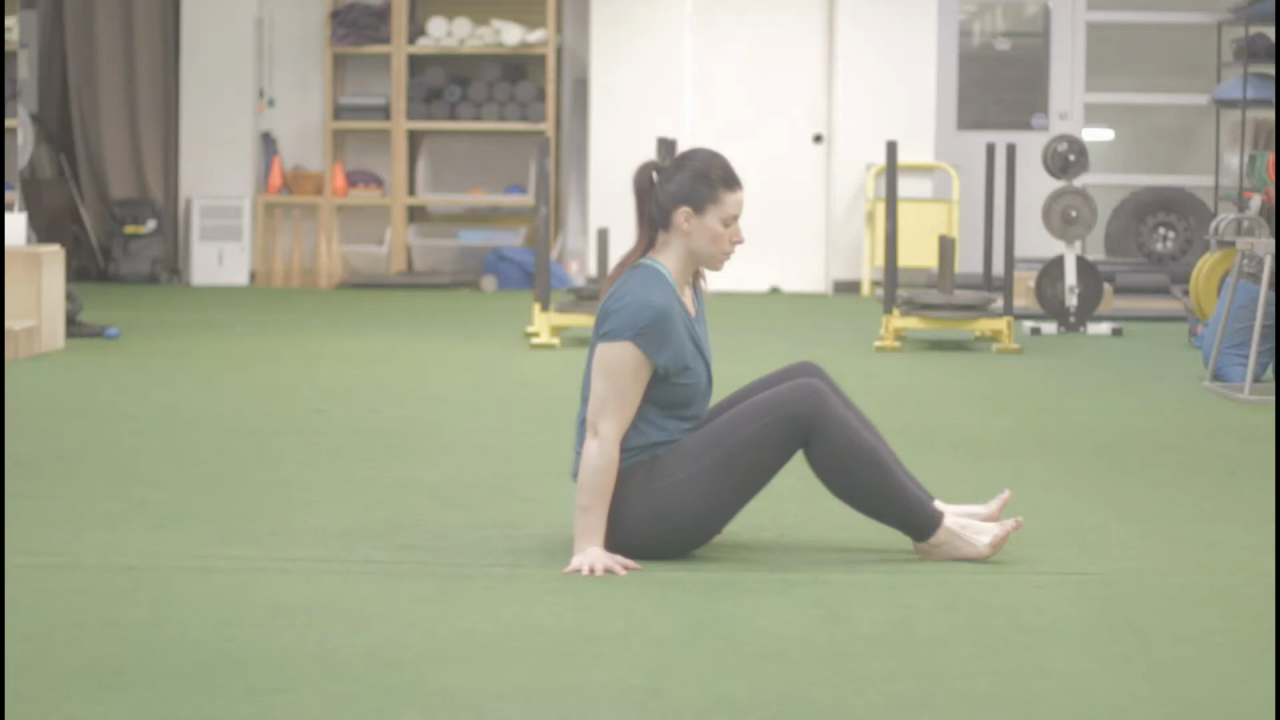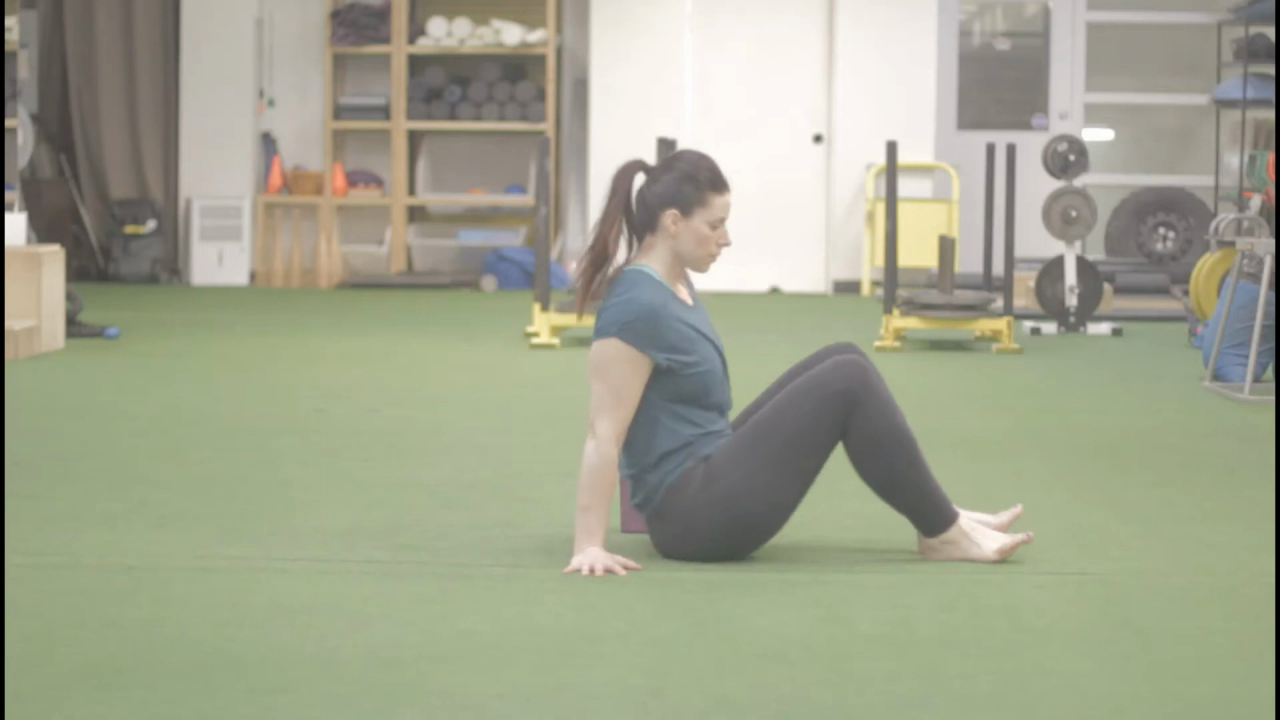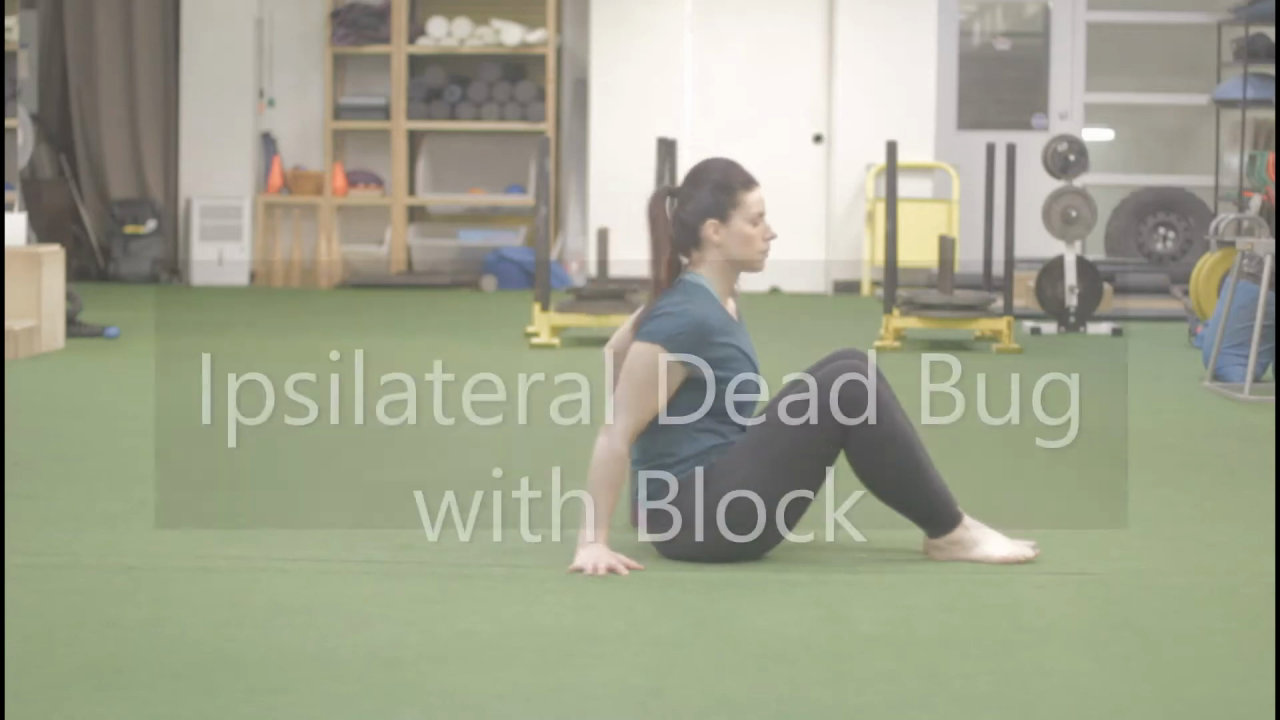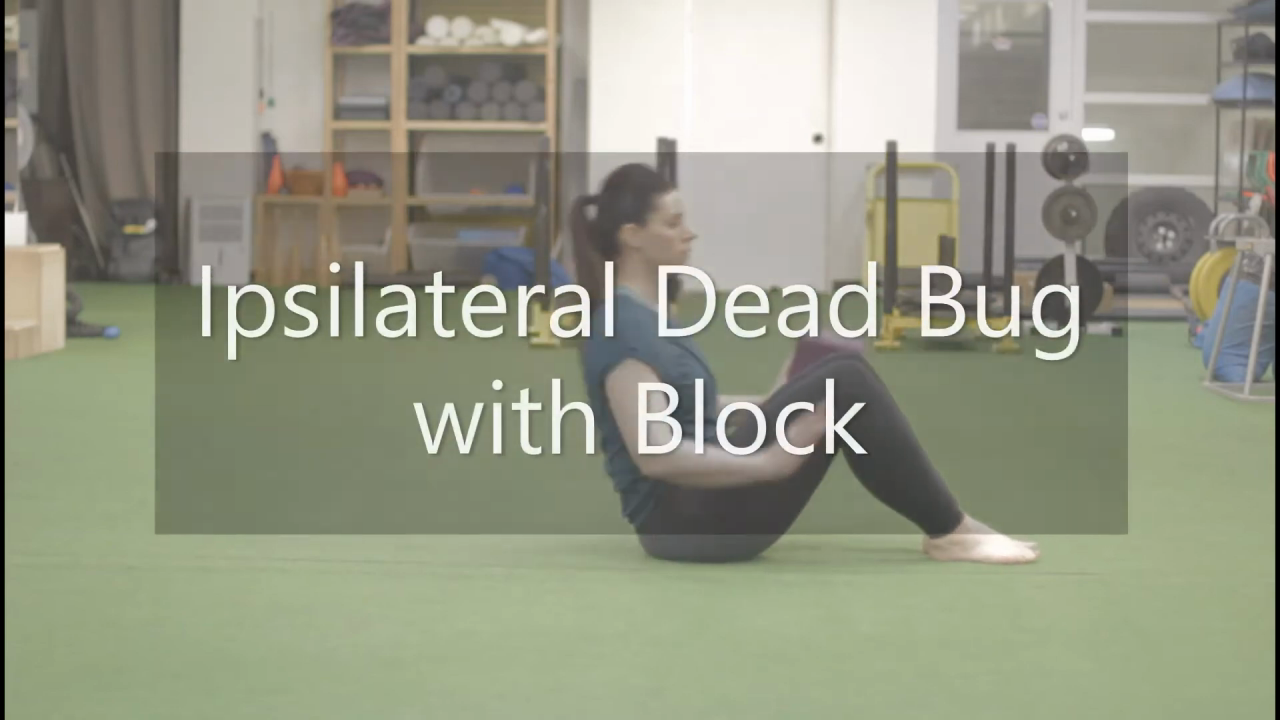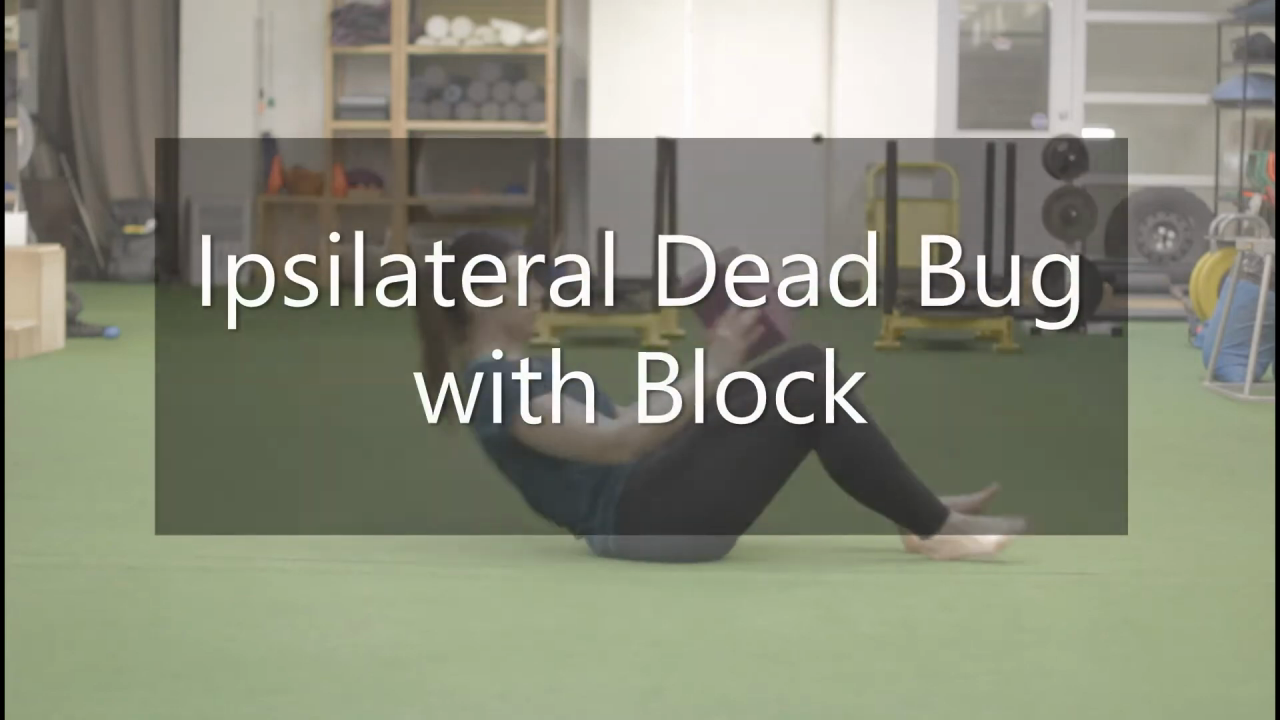
dt=0.3s
person 1, frame 1
left shoulder: (682, 283)
right shoulder: (644, 304)
right elbow: (602, 433)
right wrist: (589, 545)
left hip: (668, 482)
right hip: (637, 508)
left knee: (807, 380)
right knee: (804, 405)
left ankle: (928, 511)
right ankle: (934, 535)
person 1, frame 2
left shoulder: (671, 283)
right shoulder: (638, 306)
right elbow: (603, 434)
right wrist: (588, 545)
left hip: (709, 475)
right hip: (694, 512)
left knee: (842, 360)
right knee: (849, 381)
left ankle: (942, 515)
right ankle: (943, 534)
person 1, frame 3
left shoulder: (712, 297)
right shoulder: (689, 318)
left elbow: (621, 349)
right elbow: (616, 432)
right wrist: (593, 541)
left hip: (715, 489)
right hip: (697, 514)
left knee: (849, 370)
right knee: (848, 386)
left ankle: (946, 521)
right ankle: (948, 534)
person 1, frame 4
left shoulder: (645, 310)
right shoulder: (624, 328)
right elbow: (655, 454)
left wrist: (781, 401)
right wrist: (768, 461)
left hip: (706, 495)
right hip: (686, 517)
left knee: (841, 367)
right knee: (845, 384)
left ankle: (947, 520)
right ankle: (949, 534)
person 1, frame 5
left shoulder: (519, 373)
right shoulder: (499, 389)
left elbow: (621, 420)
right elbow: (619, 443)
left wrist: (711, 363)
right wrist: (716, 366)
left hip: (658, 493)
right hip: (651, 526)
left knee: (803, 367)
right knee: (807, 393)
left ankle: (925, 515)
right ankle: (933, 529)
